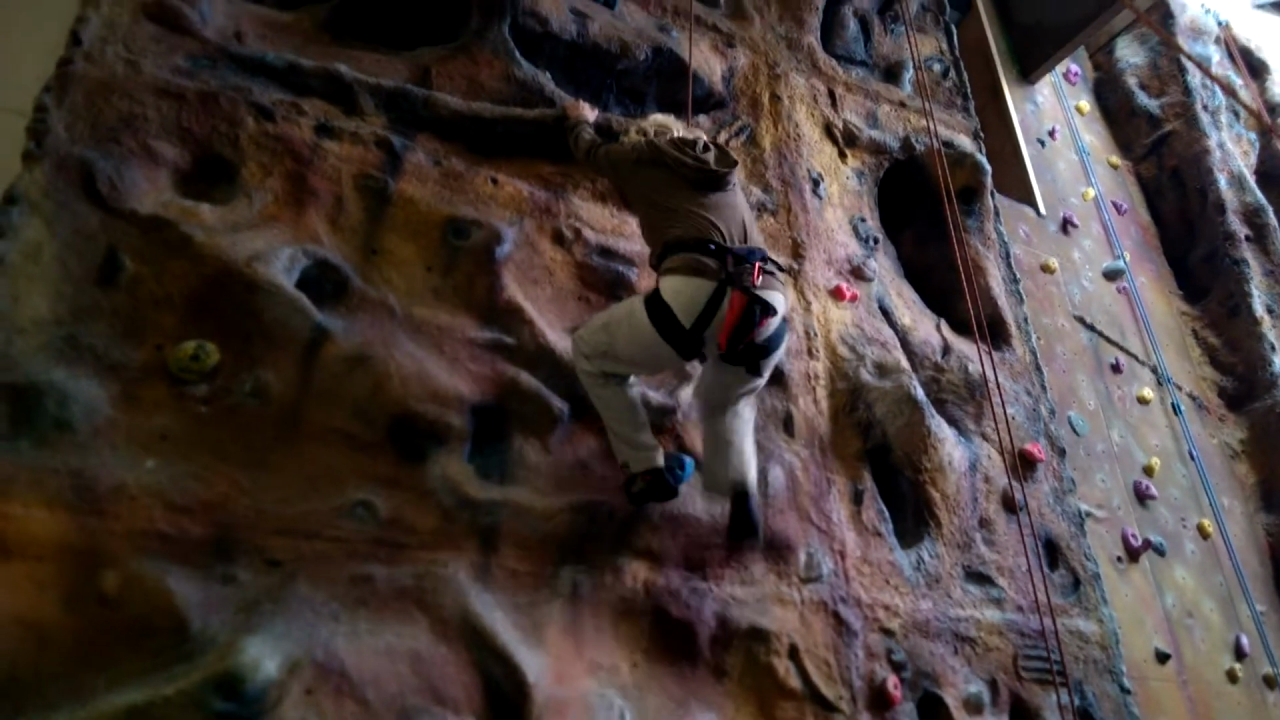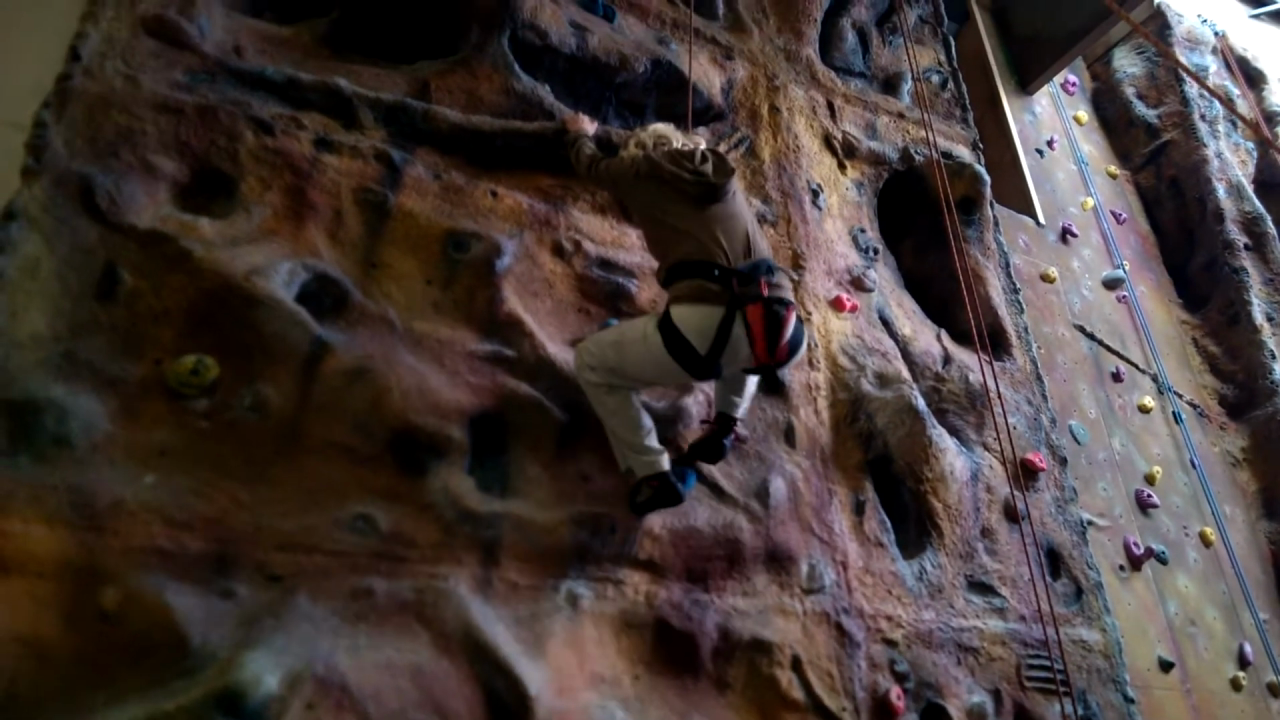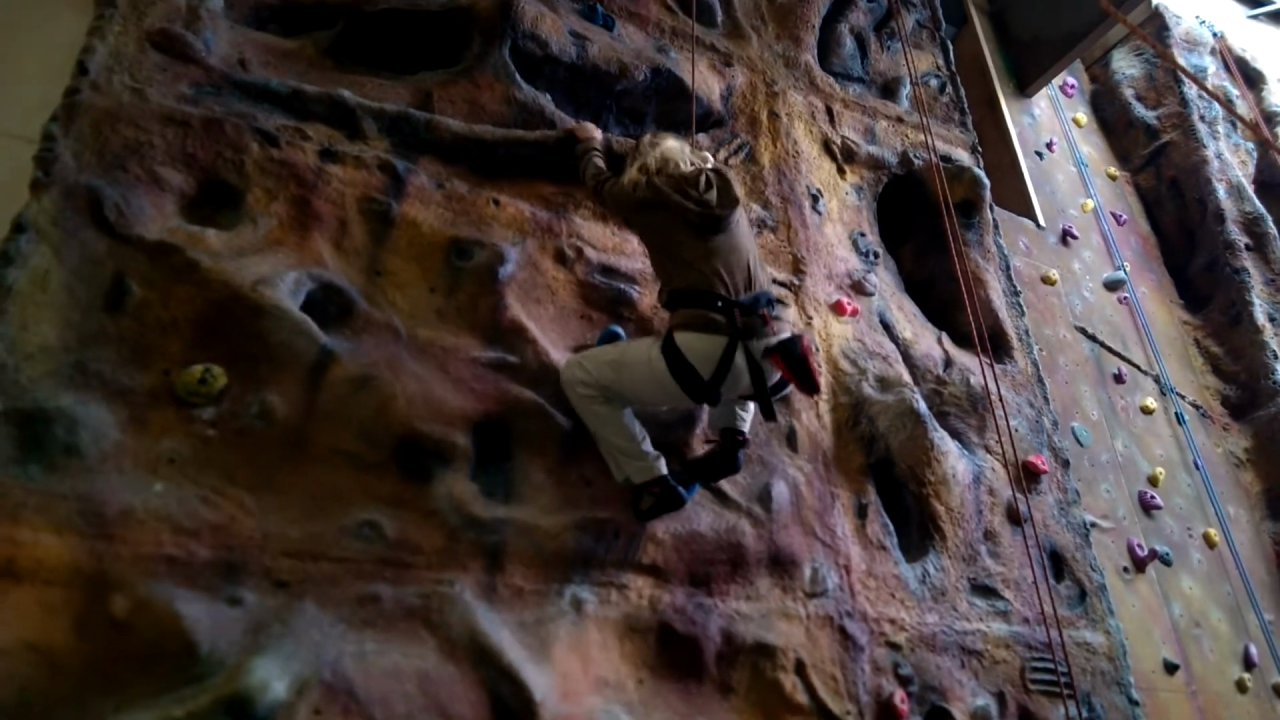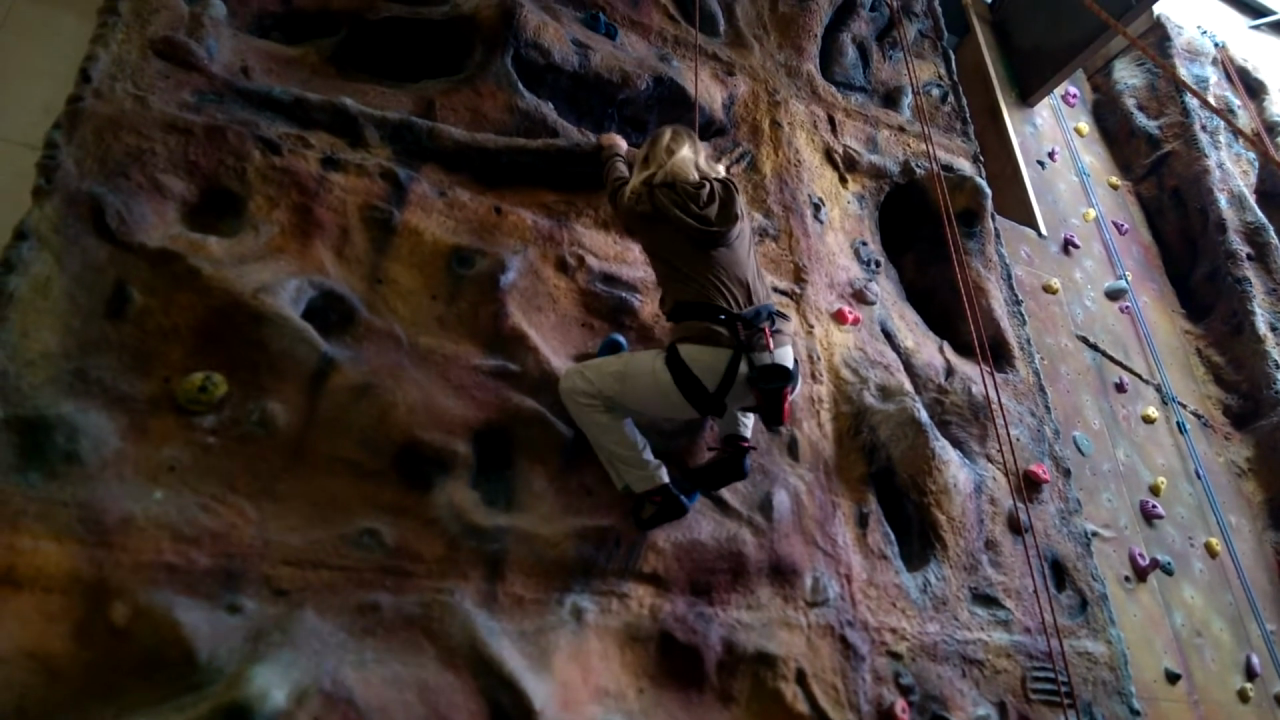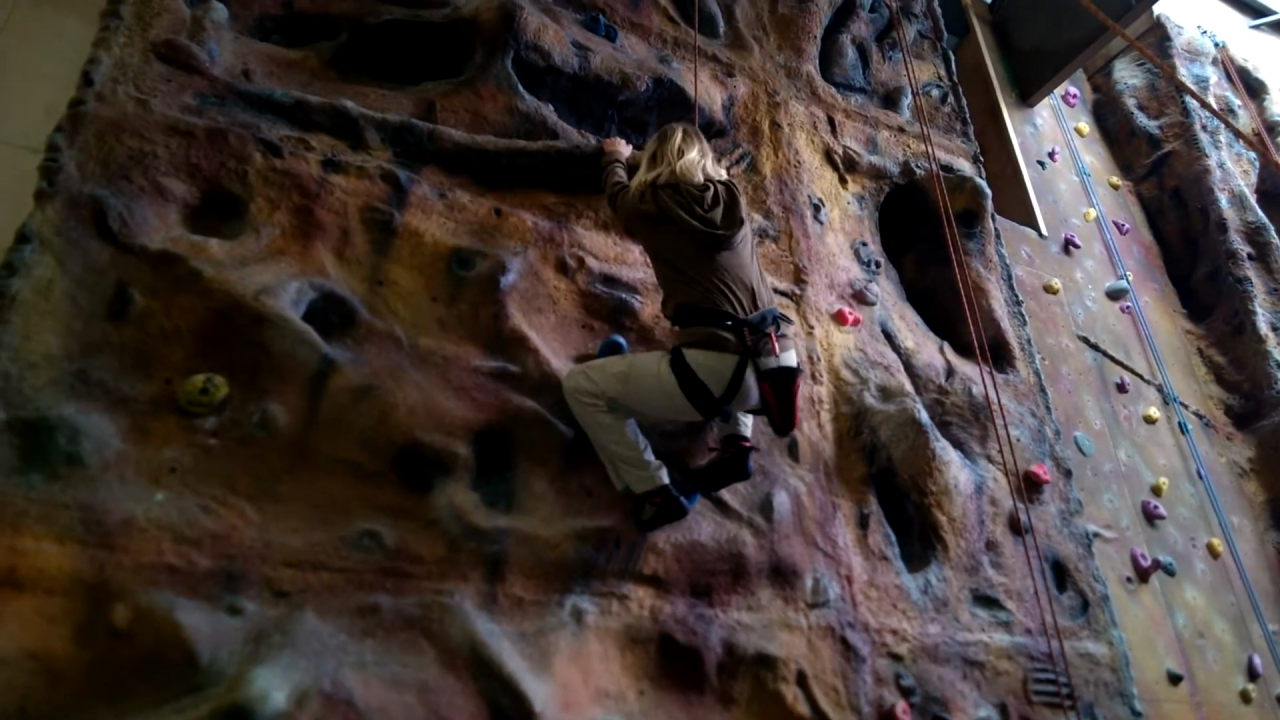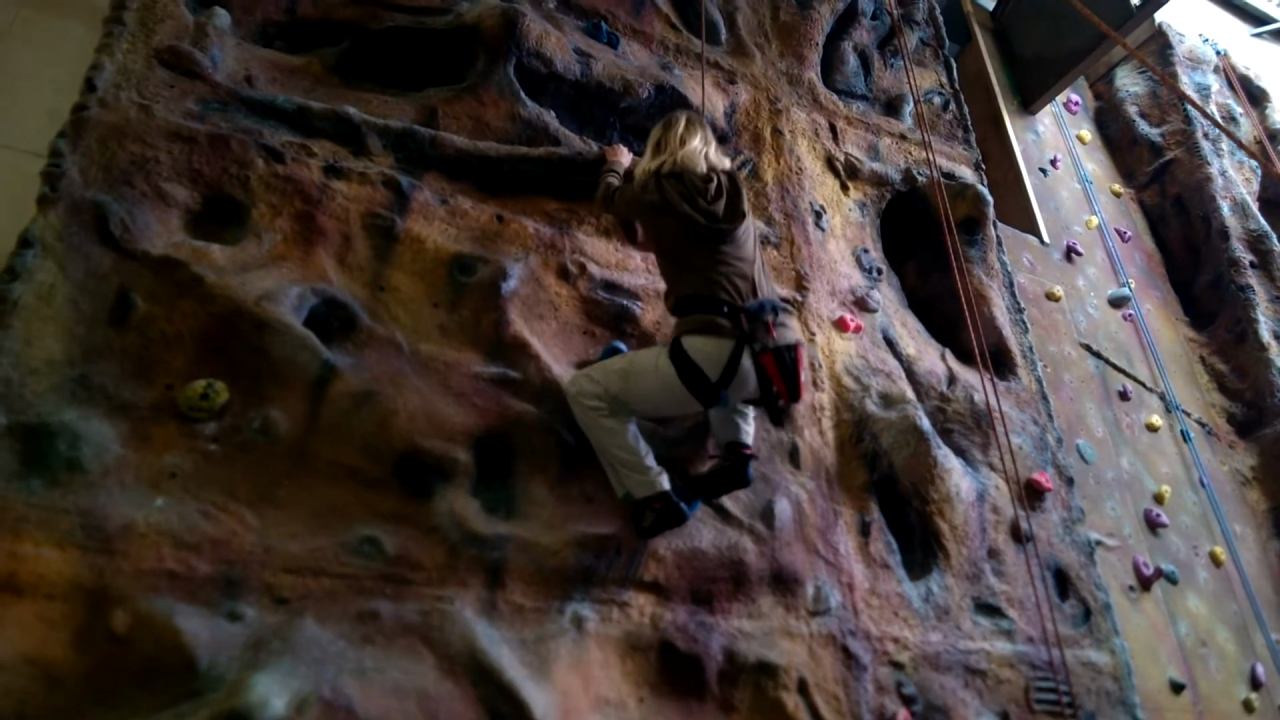
dt=0.2s
person 1, frame 1
left shoulder: (641, 156)
right shoulder: (723, 166)
left elbow: (588, 150)
left wrist: (580, 120)
left hip: (694, 297)
right hip: (766, 306)
left knee: (588, 348)
right knee: (726, 399)
left ankle: (649, 469)
right ankle: (738, 488)
person 1, frame 2
left shoulder: (639, 169)
right shoulder: (720, 171)
left elbow: (589, 164)
left wrist: (580, 134)
left hip: (704, 322)
right hip: (778, 322)
left knee: (592, 359)
left ankle: (654, 475)
right ankle: (724, 424)
person 1, frame 3
left shoulder: (643, 195)
right shoulder: (723, 189)
left elbow: (598, 181)
left wrist: (590, 143)
left hip: (705, 353)
right hip: (771, 357)
left knee: (580, 375)
left ankle: (654, 481)
right ankle: (731, 438)
person 1, frame 4
left shoulder: (646, 207)
right shoulder: (729, 197)
left elbow: (619, 186)
left wrist: (614, 152)
left hip: (710, 366)
right hip: (773, 364)
left knee: (579, 386)
left ankle: (655, 490)
right ankle: (736, 444)
person 1, frame 5
left shoulder: (648, 207)
right shoulder: (732, 199)
left elbow: (617, 192)
left wrist: (615, 156)
left hip: (716, 370)
right hip: (777, 366)
left knee: (583, 386)
left ankle: (656, 491)
right ankle: (736, 444)
person 1, frame 6
left shoulder: (651, 195)
right shoulder: (734, 190)
left elbow: (608, 196)
left wrist: (615, 164)
left hip: (715, 356)
left knee: (587, 390)
left ankle: (656, 497)
right ankle: (737, 451)
